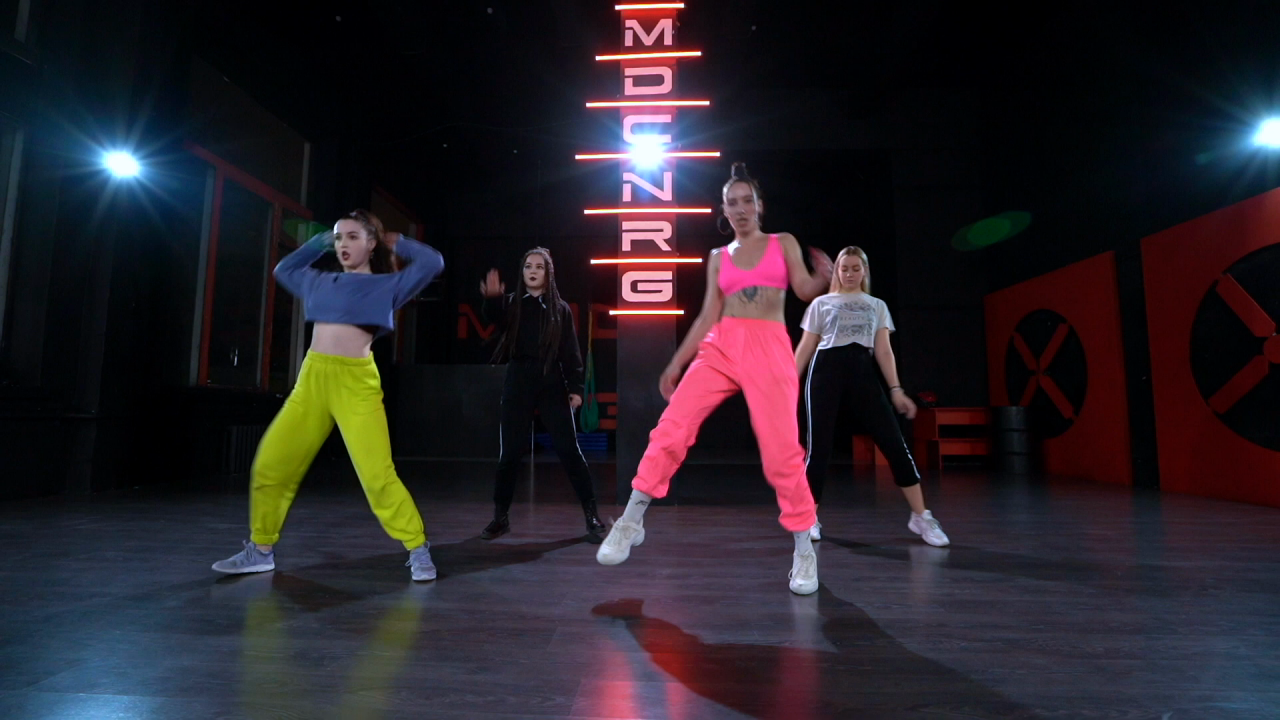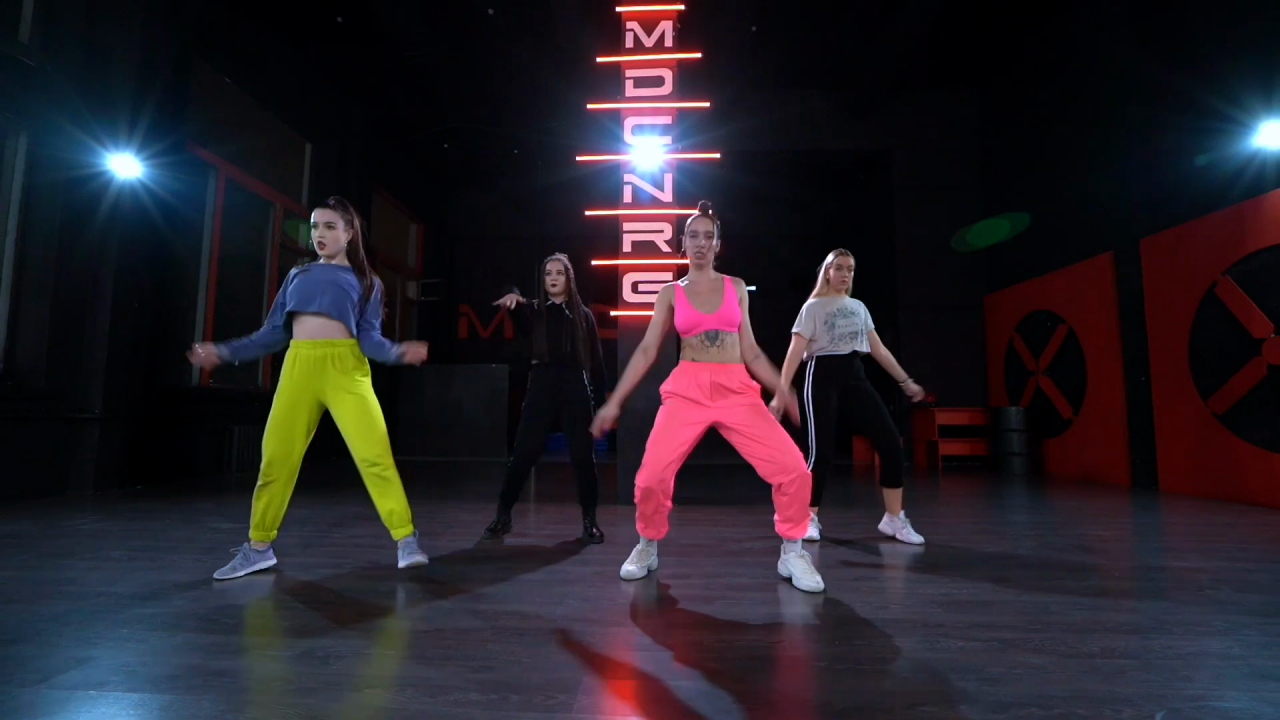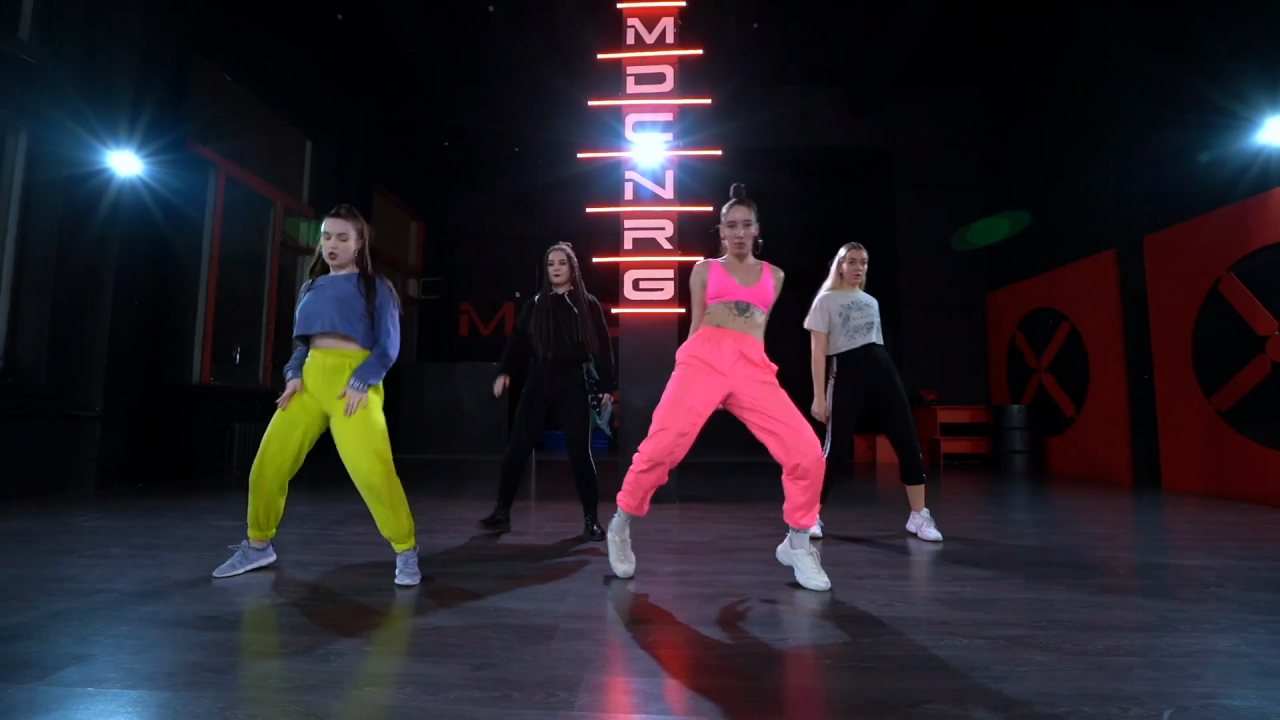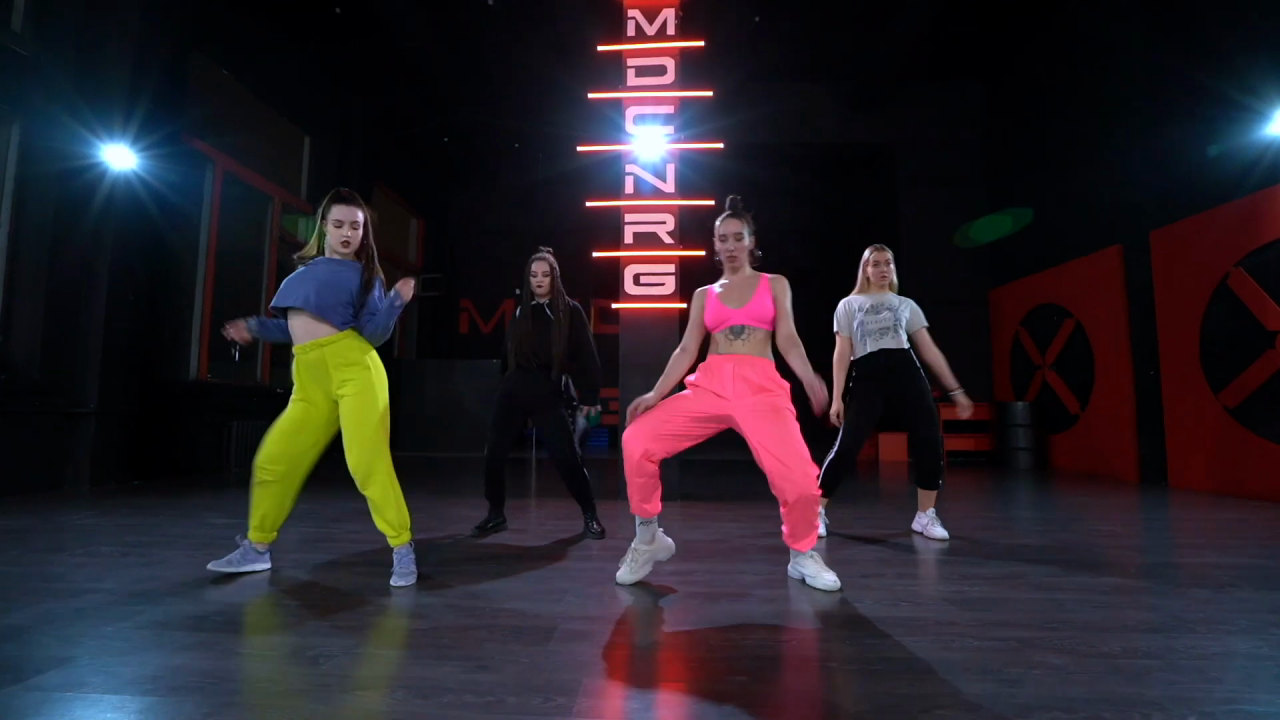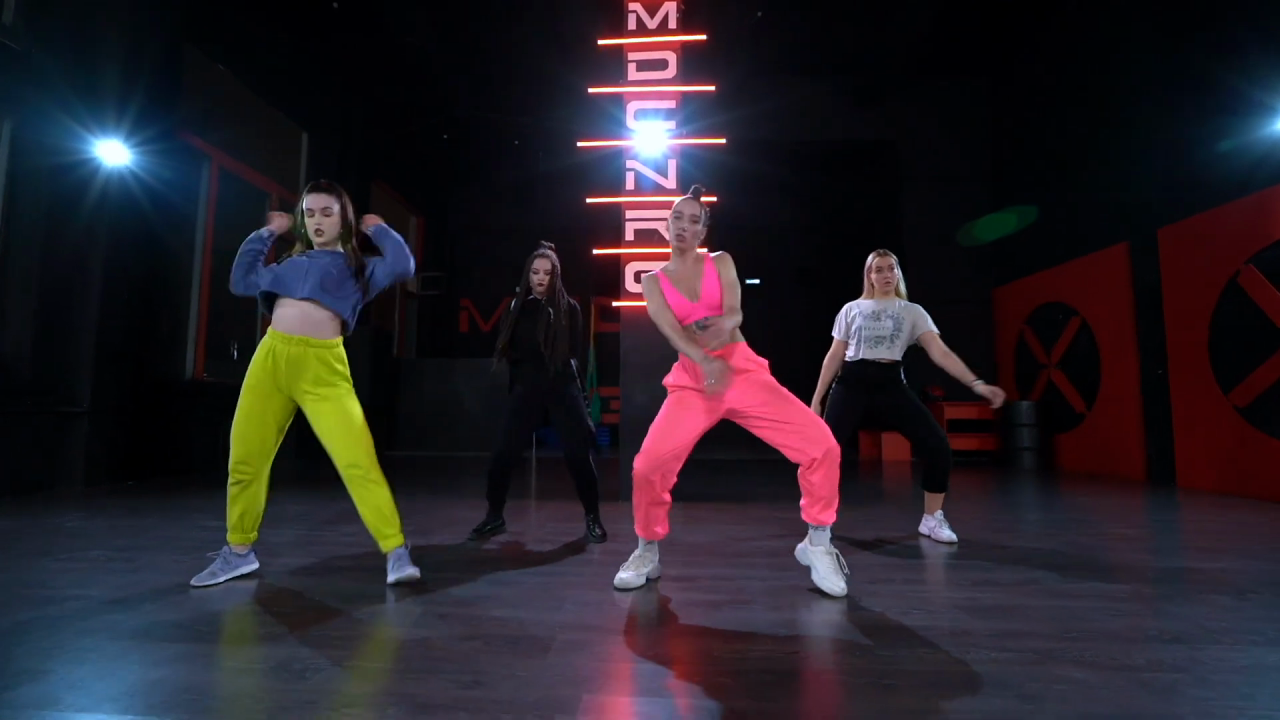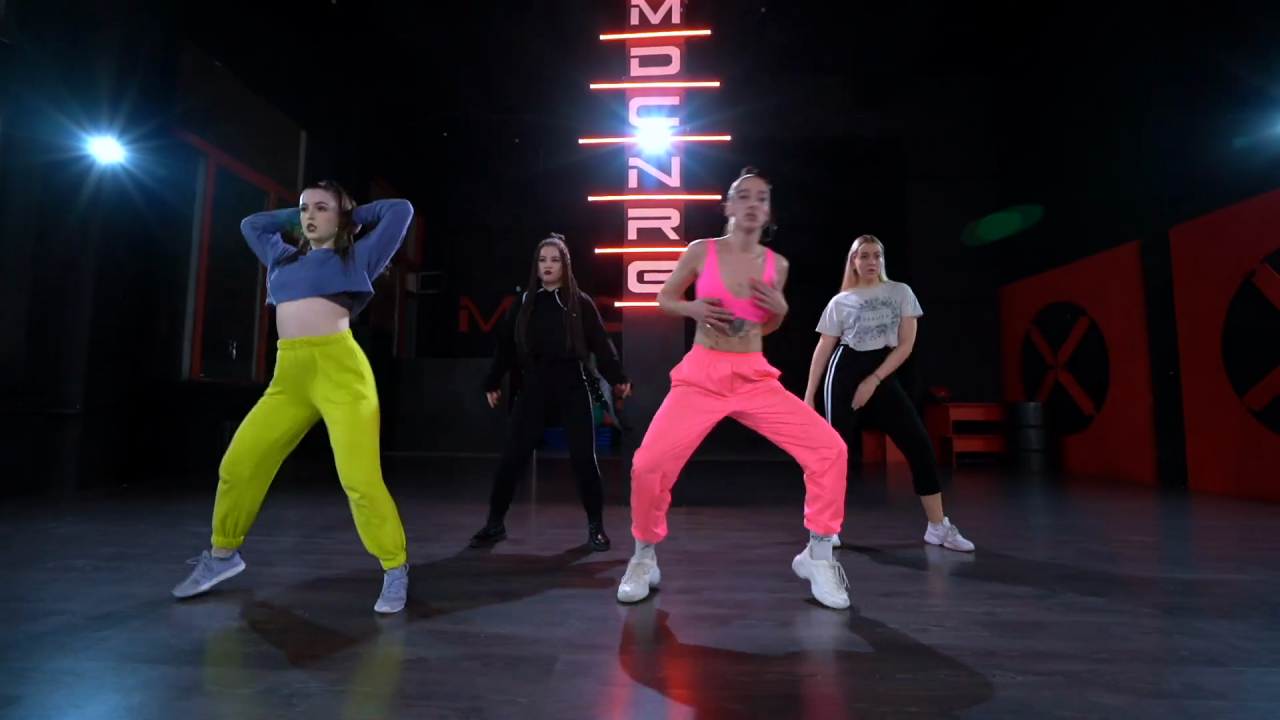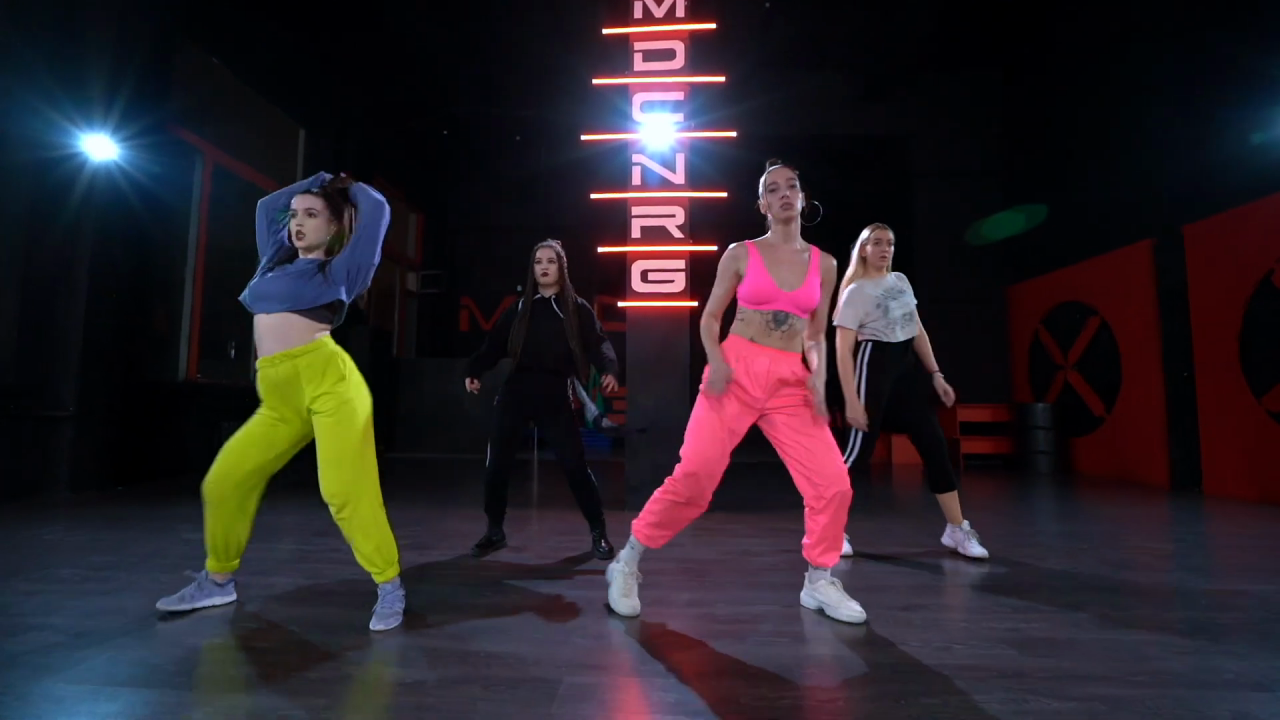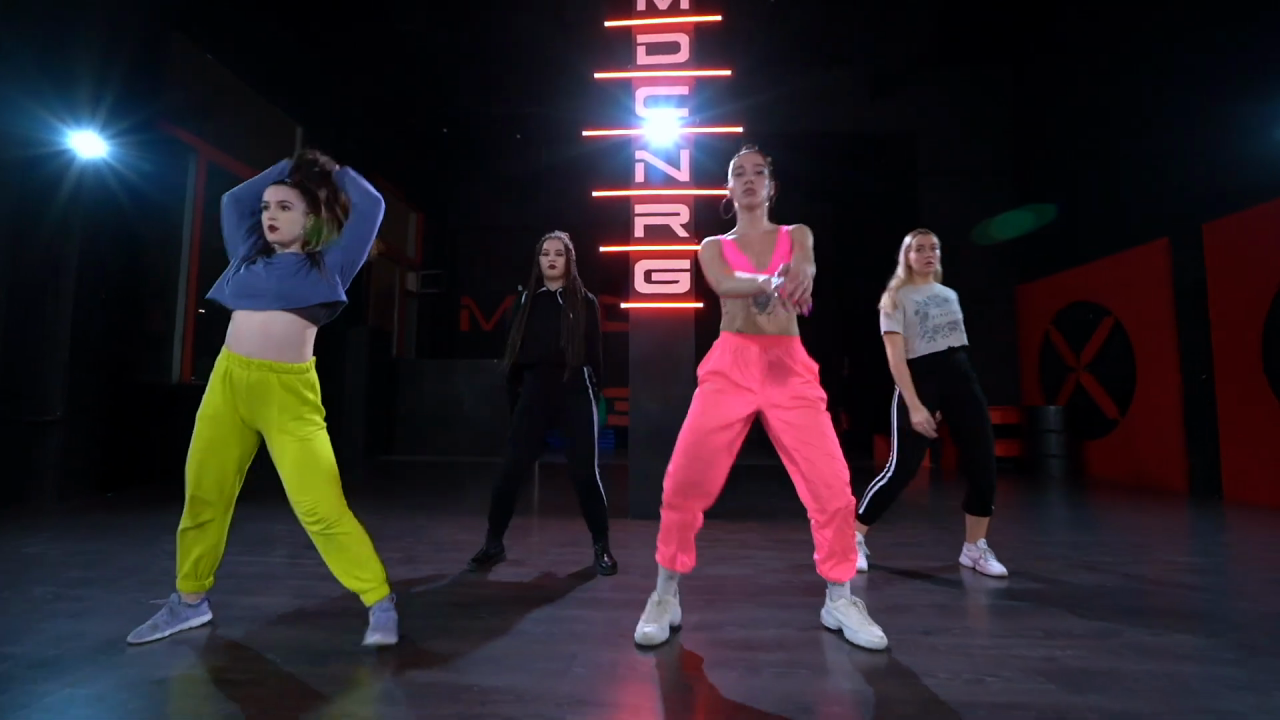
dt=0.3s
person 1, frame 1
left shoulder: (783, 243)
right shoulder: (720, 257)
left elbow: (805, 291)
left wrist: (823, 276)
right wrist: (676, 363)
left hip: (768, 350)
right hip: (721, 347)
left knee: (781, 454)
right knee: (672, 429)
left ankle: (803, 551)
right ankle: (632, 521)
person 1, frame 2
left shoulder: (737, 288)
right shoulder: (670, 293)
left elbow: (748, 347)
right elbow: (647, 349)
left wrist: (780, 388)
right wrist: (615, 400)
left hip: (736, 391)
right hip: (687, 391)
left knee: (792, 469)
right knee: (653, 477)
left ankle: (792, 553)
right ankle: (647, 548)
person 1, frame 3
left shoulder: (772, 274)
right shoulder: (705, 269)
left wrist: (736, 394)
right wrist: (687, 376)
left hip: (753, 369)
right hip: (705, 360)
left knee: (807, 453)
right knee: (663, 446)
left ankle: (798, 544)
right ankle: (622, 527)
person 1, frame 4
left shoulder: (776, 284)
right shoulder: (704, 295)
left elbow: (788, 339)
right elbow: (687, 349)
left wrist: (808, 375)
right wrist: (657, 393)
left hip: (762, 389)
right hip: (709, 386)
left knee: (798, 483)
right knee: (637, 440)
left ankle: (802, 555)
right ankle: (648, 539)
person 1, frame 5
left shoulder: (721, 263)
right shoulder: (654, 280)
left elbow: (734, 317)
right elbow: (672, 332)
left wrist: (720, 328)
right wrist: (702, 358)
left hip: (744, 373)
right hip: (692, 382)
left knee: (821, 445)
right knee: (650, 465)
left ankle: (818, 544)
right ankle: (647, 552)
person 1, frame 6
left shoulder: (776, 264)
right shoulder: (700, 250)
right elbow: (665, 300)
left wrist: (779, 305)
right wrist: (693, 308)
left hip: (754, 379)
right hip: (700, 378)
left knee: (830, 449)
right knee: (649, 464)
left ankle: (818, 557)
right ankle: (645, 559)
person 1, frame 7
left shoulder: (824, 263)
right shoulder: (740, 253)
left elbow: (817, 333)
right elbow: (710, 314)
left wrist: (819, 373)
right wrist: (716, 360)
left hip: (789, 384)
right hip: (734, 376)
left knee: (832, 483)
right knee: (695, 475)
left ankle: (818, 581)
right ankle: (627, 563)
person 1, frame 8
left shoulder: (798, 235)
right shoulder: (713, 247)
left elbow: (804, 275)
right elbow: (729, 286)
left wrist: (798, 275)
right wrist: (771, 280)
left hip: (791, 371)
right hip: (729, 369)
left knee: (831, 487)
right knee: (685, 480)
left ankle: (839, 600)
right ankle: (666, 595)
person 2, frame 1
left shoulder: (387, 284)
right shoulder: (323, 282)
left elbow: (433, 262)
right elbow: (286, 269)
left wrist: (398, 243)
right wrist: (323, 242)
left hip: (357, 385)
right hip: (311, 382)
left knee: (378, 476)
right knee: (268, 468)
left ankle: (418, 551)
right ankle: (261, 549)
person 2, frame 2
left shoulder: (366, 283)
right shoulder: (297, 276)
left elbow: (370, 338)
right elbow: (273, 332)
left wrist: (396, 352)
right wrist: (225, 352)
left hip: (346, 371)
right hip: (298, 369)
left knee: (375, 455)
right knee: (278, 463)
left ankle: (406, 542)
right ankle: (259, 547)
person 2, frame 3
left shoulder: (375, 287)
right shoulder: (313, 287)
left elbow: (388, 344)
left wrist: (362, 382)
right wrist: (294, 374)
left hip: (356, 386)
right hip: (312, 384)
left knee: (372, 473)
right knee: (268, 467)
left ankle: (406, 553)
right ankle: (258, 545)
person 2, frame 4
left shoulder: (365, 275)
right shoulder: (306, 269)
left elbow: (375, 330)
left wrist: (396, 301)
right wrist: (255, 328)
left hip: (355, 368)
right hip: (312, 381)
left knee: (367, 464)
right knee: (272, 463)
left ankle: (403, 550)
right ankle: (257, 548)
person 2, frame 5
left shoulder: (359, 267)
right shoulder: (289, 262)
left elbow: (402, 267)
right elbow: (240, 282)
left wrist: (377, 230)
right wrist: (267, 235)
left hip: (324, 373)
right hip: (270, 362)
left knee: (357, 462)
right knee: (245, 461)
left ankle: (397, 552)
right ankle: (239, 551)
person 2, frame 6
left shoulder: (356, 259)
right shoulder: (285, 259)
left elbow: (401, 211)
right elbow: (252, 225)
left wrist: (356, 216)
right wrist: (296, 217)
left hip: (341, 375)
right hip: (289, 377)
left knee: (360, 479)
right knee: (237, 466)
left ankle: (395, 571)
right ankle: (223, 554)
person 2, frame 7
left shoulder: (343, 270)
right shoulder: (276, 259)
left elbow: (377, 214)
right elbow: (267, 206)
left wrist: (350, 189)
right wrist: (319, 180)
left hip: (329, 384)
right hip: (279, 395)
left knee: (344, 491)
right knee: (223, 483)
left ankle: (390, 587)
right ankle: (218, 579)
person 2, frame 8
left shoulder: (328, 266)
right shoulder: (248, 256)
left elbow: (370, 207)
right elbow: (234, 201)
left wrist: (334, 172)
right wrist: (291, 167)
left hip: (292, 399)
right hip: (228, 387)
left knee: (322, 509)
right knee: (204, 503)
left ankle: (380, 605)
right ankle: (190, 600)
person 3, frame 1
left shoulder: (877, 305)
right shoulder: (821, 304)
left elbow: (884, 350)
right elbow: (805, 348)
left wrist: (897, 390)
left hip: (863, 371)
right hip: (826, 369)
left knee: (894, 443)
right knee: (819, 447)
left ankle: (921, 517)
right ankle: (812, 517)
person 3, frame 2
left shoulder: (858, 307)
right shoulder: (814, 307)
left elbow: (877, 349)
right elbow: (795, 352)
left wrist: (905, 381)
right wrist: (781, 393)
left hip: (855, 376)
right hip: (823, 376)
left knee: (891, 443)
right knee: (821, 451)
left ankle: (895, 518)
right ankle: (810, 518)
person 3, frame 3
left shoulder: (870, 301)
right shoulder: (826, 301)
right elbow: (819, 350)
left wrist: (869, 391)
right wrist: (819, 396)
left hip: (881, 369)
right hip: (846, 372)
left knee: (907, 441)
right knee: (837, 448)
left ankle: (919, 516)
person 3, frame 4
left shoulder: (907, 305)
right shoulder: (849, 304)
left elbow: (929, 349)
right elbow: (842, 352)
left wrist: (956, 390)
right wrist: (838, 398)
left hip: (906, 373)
right hip: (867, 377)
left knee: (930, 445)
right knee: (846, 447)
left ankle: (925, 515)
right ankle: (817, 512)
person 3, frame 5
left shoulder: (912, 311)
right shoulder: (853, 310)
left elbow: (939, 352)
right elbow: (834, 356)
left wrist: (976, 383)
right wrist: (817, 400)
left hip: (891, 384)
right hip: (853, 384)
left knee: (936, 447)
left ankle: (932, 518)
person 3, frame 6
left shoulder: (901, 292)
right shoulder: (840, 302)
left elbow: (906, 343)
right elbow: (823, 349)
left wrist: (875, 380)
right wrist: (809, 395)
left hip: (884, 377)
right hip: (846, 373)
left knee: (920, 447)
left ankle: (939, 527)
person 3, frame 7
left shoulder: (900, 281)
right shoulder: (856, 292)
left elbow: (917, 332)
right elbow: (844, 350)
left wrist: (936, 375)
right wrist: (852, 400)
left hip: (907, 366)
right hip: (875, 366)
left knee: (934, 444)
right knee: (860, 448)
left ankle: (958, 530)
person 3, frame 8
left shoulder: (949, 295)
right shoulder: (897, 298)
right elbow: (895, 356)
left wrist: (947, 403)
right wrist: (914, 405)
left hip: (961, 376)
right hip: (920, 379)
left knee: (983, 464)
right knee: (902, 467)
left ankle: (975, 548)
right ankle: (855, 539)
person 4, frame 1
left shoulder: (560, 308)
right shoulder: (512, 303)
left elbow: (571, 351)
right elbow: (493, 317)
left wrist: (576, 387)
right wrist: (490, 295)
left hip: (553, 384)
right hip: (518, 382)
left knee: (569, 450)
right knee: (510, 453)
left ankle: (591, 515)
right ankle: (500, 517)
person 4, frame 2
left shoulder: (582, 315)
right shoulder: (534, 311)
left elbow: (596, 359)
right elbow: (519, 315)
left wrist: (599, 399)
right wrist: (514, 298)
left hip: (577, 390)
right hip: (542, 388)
left knee: (583, 458)
right knee: (523, 455)
left ankle: (589, 521)
right ankle: (503, 516)
person 4, frame 3
left shoulder: (588, 305)
right shoulder: (536, 304)
left elbow: (602, 347)
right elbow: (517, 341)
left wrist: (606, 385)
right wrist: (505, 372)
left hip: (574, 386)
right hip: (539, 384)
left knee: (579, 454)
right knee: (517, 450)
left ankle: (591, 518)
right ankle: (502, 512)
person 4, frame 4
left shoulder: (571, 311)
right shoulder: (521, 313)
left elbow: (586, 355)
right elbow: (509, 356)
left wrist: (589, 396)
right wrist: (498, 394)
left hip: (549, 394)
right hip: (513, 392)
left knee: (567, 458)
right knee: (495, 455)
left ankle: (590, 515)
right ankle: (496, 514)
person 4, frame 5
left shoulder: (568, 309)
right shoulder: (517, 308)
left elbow: (575, 352)
right elbow: (511, 355)
left wrist: (577, 388)
right wrist: (515, 394)
left hip: (562, 389)
right hip: (526, 390)
left knee: (578, 456)
right knee: (503, 455)
left ankle: (593, 519)
right ankle: (495, 517)
person 4, frame 6
left shoulder: (580, 303)
right shoulder: (525, 303)
left elbow: (601, 342)
right elbow: (506, 345)
left wrist: (618, 376)
right wrist: (493, 382)
left hip: (572, 389)
right hip: (534, 390)
left knee: (584, 459)
right knee: (513, 456)
left ankle: (596, 526)
right ankle: (495, 523)
person 4, frame 7
left shoulder: (577, 309)
right shoulder: (520, 308)
left elbow: (597, 343)
right elbow: (495, 344)
left wrist: (608, 368)
right wrist: (474, 370)
left hip: (557, 397)
right hip: (516, 393)
left knee: (575, 465)
right knee: (497, 464)
left ankle: (598, 533)
right ankle: (495, 531)
person 4, frame 8
left shoulder: (583, 302)
right shoulder: (527, 302)
left elbow: (593, 354)
right elbow: (514, 353)
left wrist: (593, 397)
right wrist: (517, 397)
left hip: (575, 395)
right hip: (535, 394)
left knee: (584, 472)
right knee: (511, 471)
left ankle: (601, 547)
right ankle: (494, 544)
